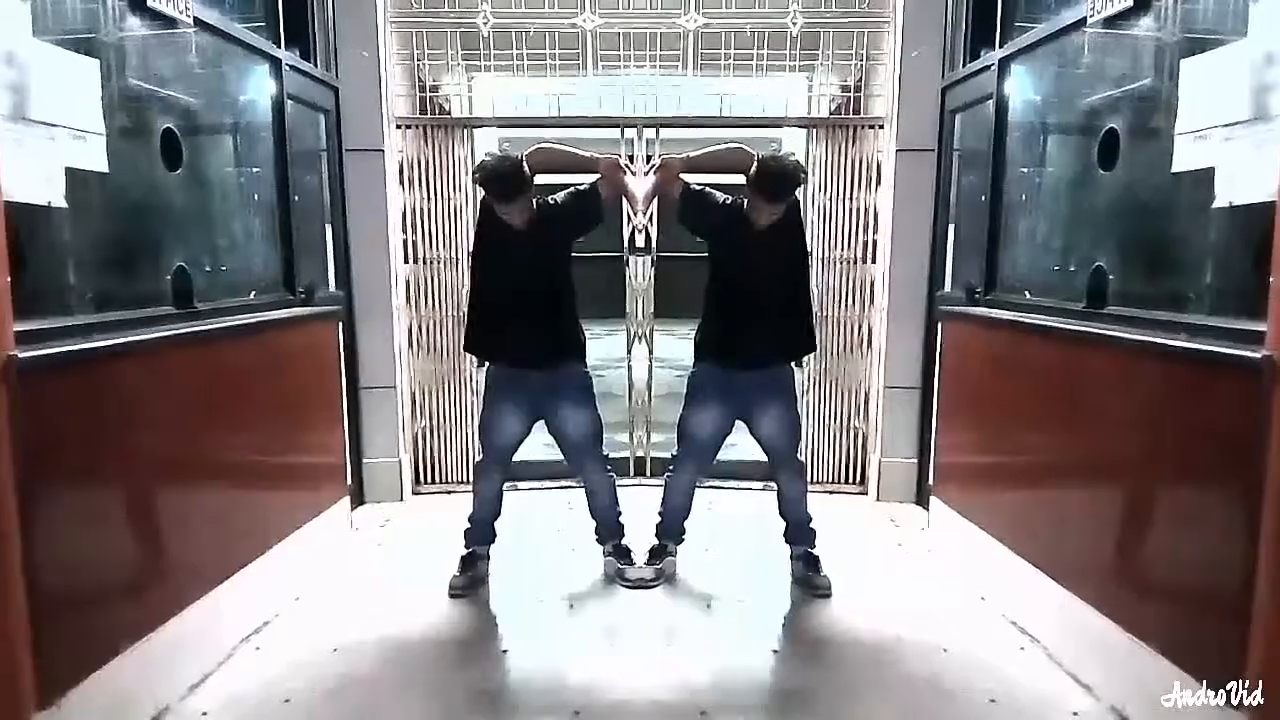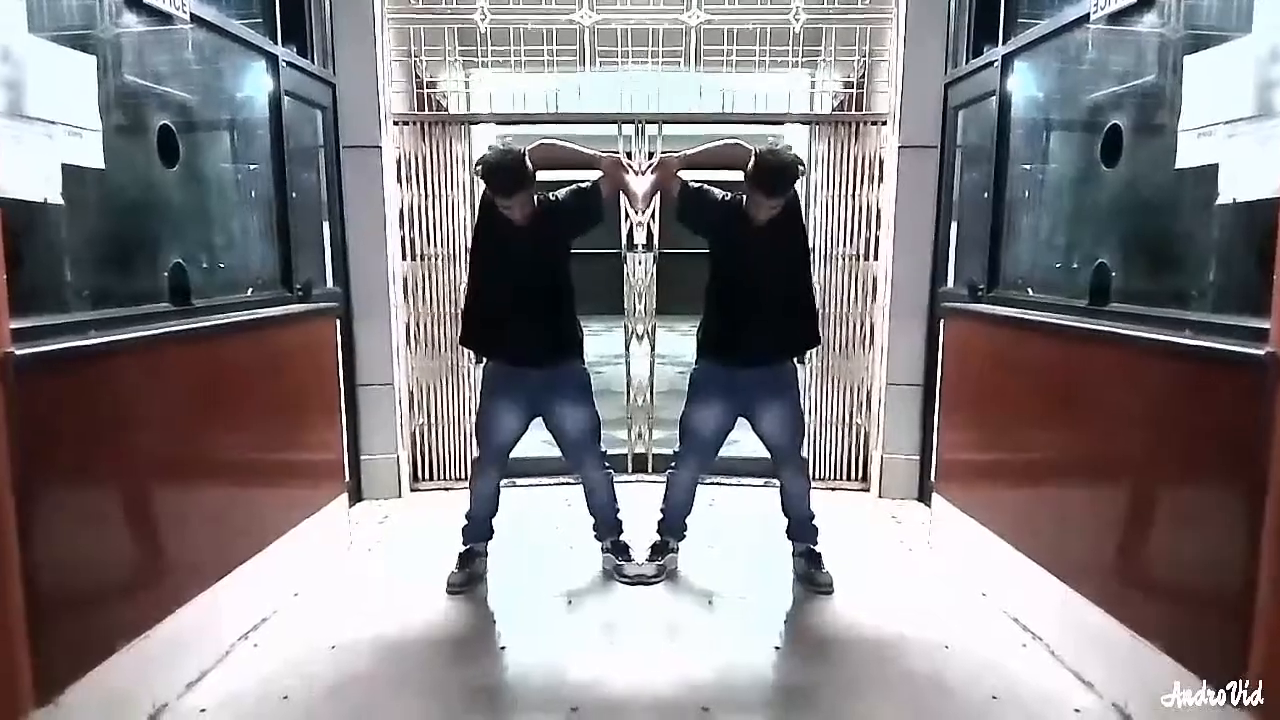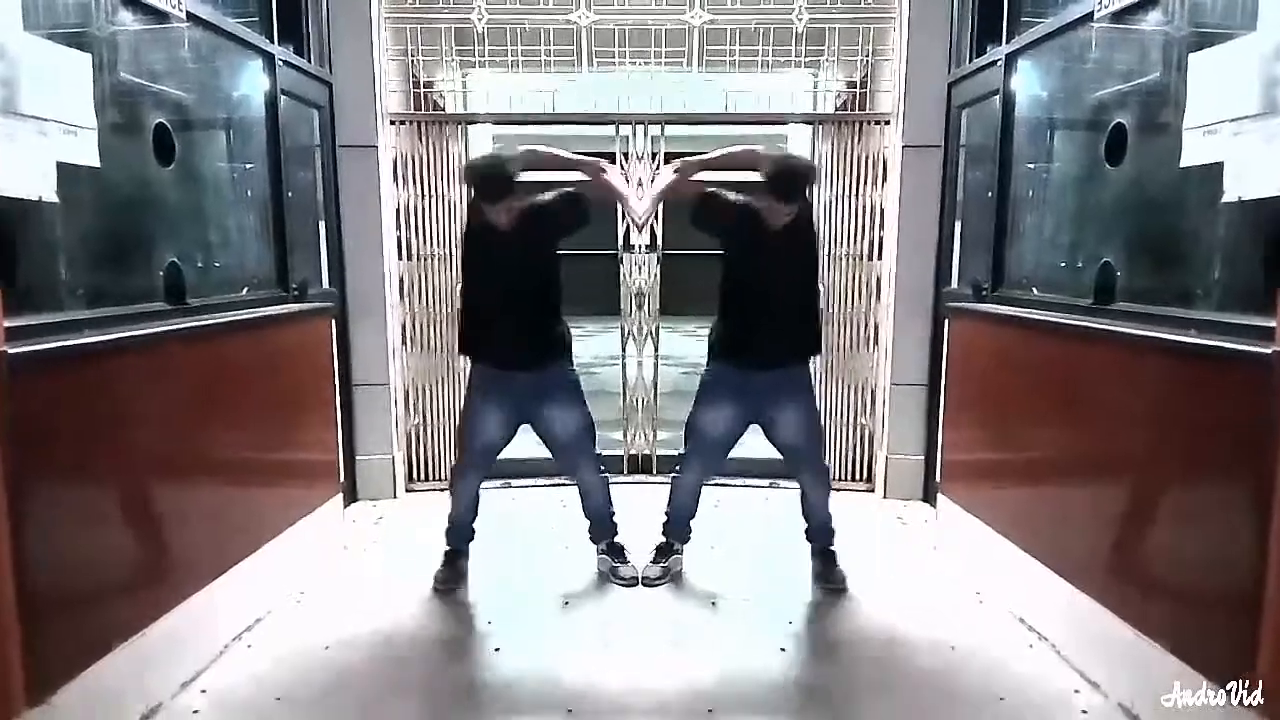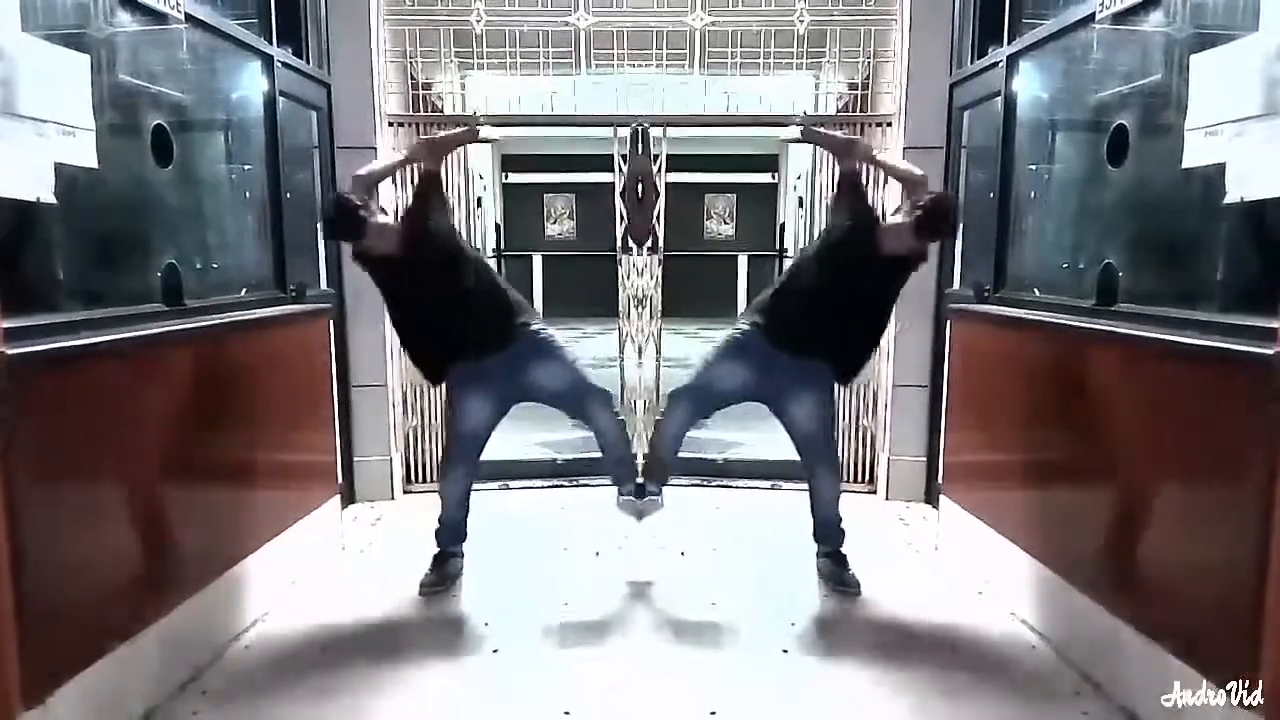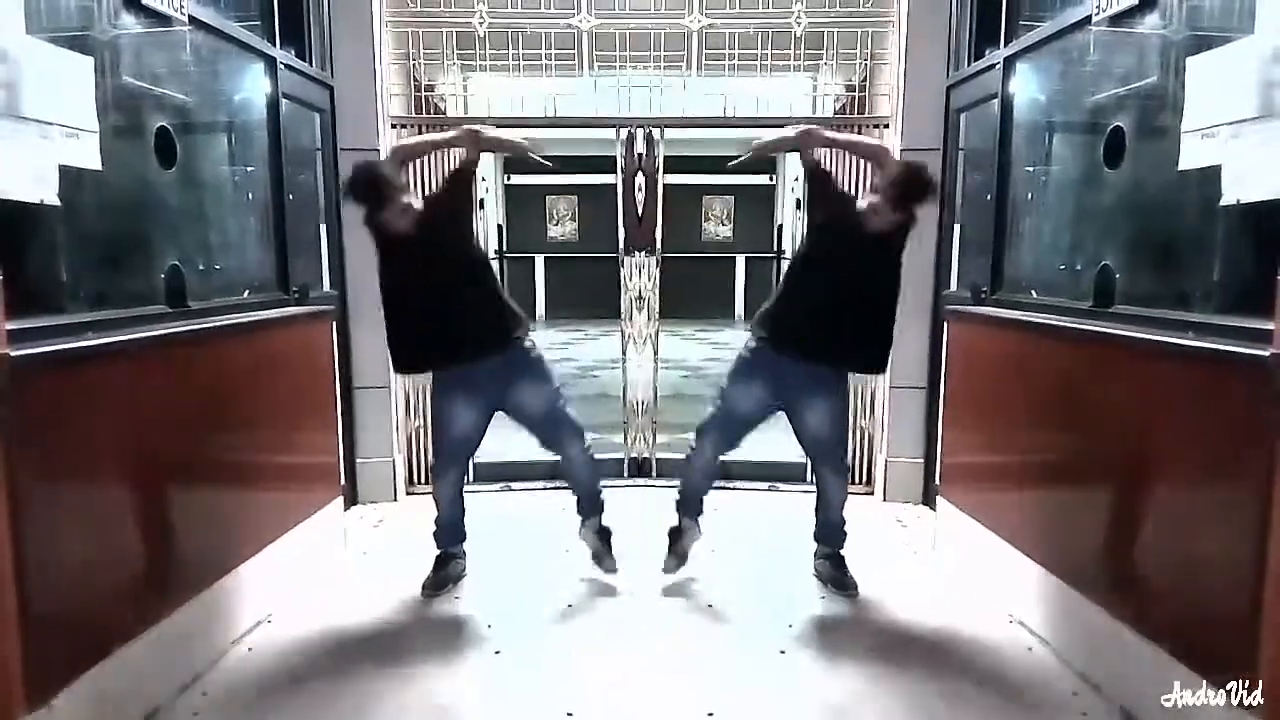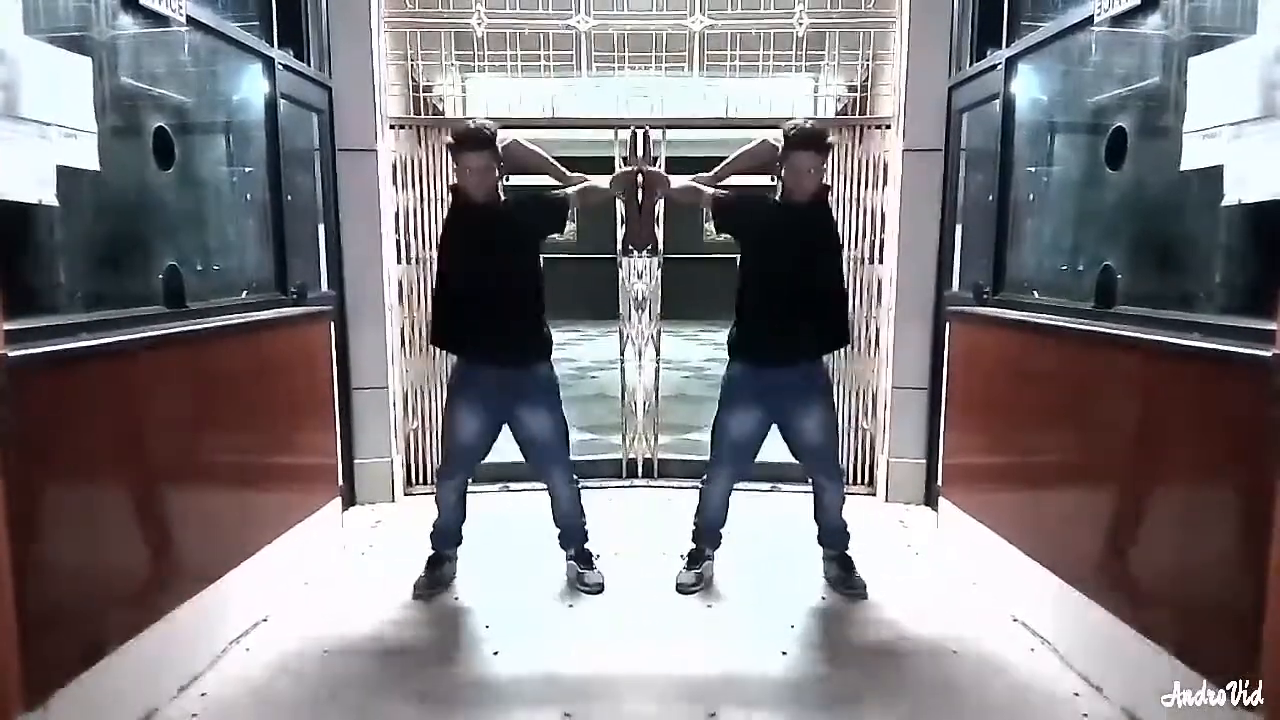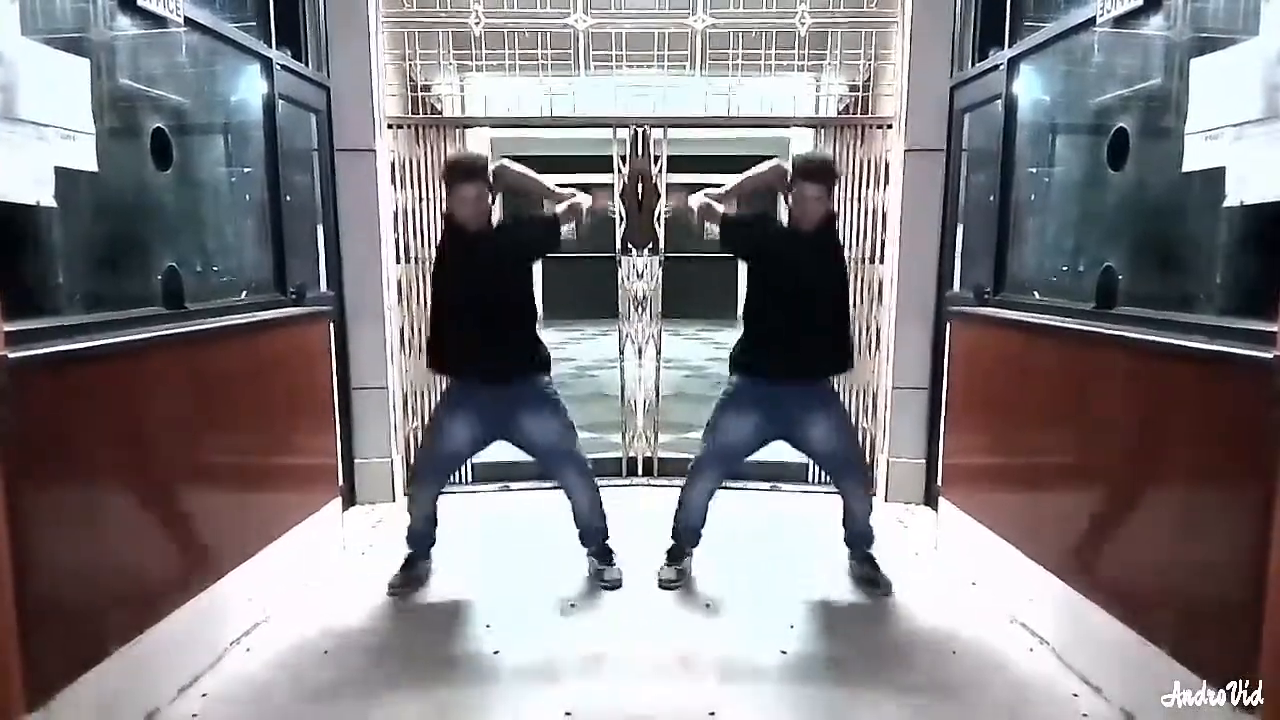
dt=0.5s
person 1, frame 1
left shoulder: (557, 214)
right shoulder: (488, 216)
left elbow: (612, 184)
right elbow: (537, 155)
left wrist: (607, 167)
right wrist: (597, 160)
left hip: (564, 370)
right hip: (508, 373)
left knee: (593, 465)
right knee: (491, 467)
left ankle: (614, 546)
right ankle: (476, 554)
person 1, frame 2
left shoulder: (557, 211)
right shoulder: (487, 212)
left elbow: (611, 183)
right elbow: (537, 152)
left wrist: (607, 166)
right wrist: (599, 160)
left hip: (563, 368)
right hip: (505, 370)
left knee: (591, 463)
right knee: (488, 464)
left ankle: (612, 544)
right ankle: (474, 551)
person 1, frame 3
left shoulder: (542, 215)
right shoulder: (476, 221)
left elbow: (599, 180)
right elbow: (525, 158)
left wrist: (601, 171)
right wrist: (589, 164)
left hip: (550, 371)
right hip: (493, 375)
left knee: (585, 465)
right knee: (470, 468)
left ankle: (607, 546)
right ankle: (456, 552)
person 1, frame 4
left shoulder: (424, 220)
right shoulder: (373, 261)
left hip: (523, 342)
right hip: (471, 367)
left knee: (596, 404)
right knee: (457, 464)
left ankle: (628, 488)
right ankle: (449, 552)
person 1, frame 5
left shoulder: (446, 209)
right shoulder: (384, 232)
right elbow: (396, 154)
right wrist: (455, 139)
left hip: (511, 354)
right hip: (456, 370)
left knee: (568, 438)
right knee: (447, 468)
left ankle: (592, 521)
right ankle: (451, 553)
person 1, frame 6
left shoulder: (525, 212)
right shoulder: (458, 209)
left elbow: (582, 194)
right elbow: (513, 146)
left wrist: (603, 185)
right wrist: (568, 178)
left hip: (530, 371)
right hip: (474, 372)
left knee: (557, 470)
right knee: (453, 470)
left ankle: (577, 552)
right ankle: (444, 555)
person 1, frame 7
left shoulder: (515, 236)
right shoulder: (451, 236)
left elbow: (563, 203)
right elbow: (501, 170)
left wrist: (585, 199)
right wrist: (556, 195)
left hip: (527, 387)
right hip: (469, 391)
left knee: (573, 468)
right knee: (425, 475)
left ankle: (597, 549)
right ankle: (418, 556)
person 2, frame 1
left shoulder: (792, 215)
right shoulder: (721, 213)
left elbow: (743, 155)
right elbow: (668, 180)
left wrist: (682, 161)
right wrist: (669, 169)
left hip: (771, 373)
right hip: (715, 370)
left knee: (788, 467)
right knee: (686, 465)
left ankle: (803, 553)
right ankle: (666, 546)
person 2, frame 2
left shoulder: (791, 211)
right shoulder: (721, 211)
left elbow: (742, 152)
right elbow: (667, 177)
left wrist: (682, 160)
right wrist: (668, 169)
left hip: (774, 370)
right hip: (717, 367)
left knee: (791, 465)
right knee: (688, 463)
left ankle: (805, 550)
right ankle: (667, 544)
person 2, frame 3
left shoulder: (803, 219)
right shoulder: (738, 215)
left elbow: (756, 158)
right elbow: (681, 178)
left wrist: (690, 165)
right wrist: (660, 189)
left hip: (787, 374)
right hip: (729, 370)
left knee: (811, 468)
right knee: (696, 465)
left ankle: (823, 551)
right ankle: (672, 546)
person 2, frame 4
left shoulder: (907, 261)
right shoulder: (855, 218)
left hip: (809, 367)
right hip: (757, 341)
left knee: (822, 464)
right knee: (683, 405)
left ankle: (830, 553)
right ankle: (652, 486)
person 2, frame 5
left shoulder: (895, 232)
right shoulder: (833, 208)
left elbow: (884, 155)
left wrist: (821, 138)
left hip: (823, 370)
right hip: (768, 353)
left knee: (832, 467)
right knee: (713, 437)
left ankle: (829, 552)
right ankle: (687, 521)
person 2, frame 6
left shoulder: (820, 209)
right shoulder: (756, 211)
left elbow: (768, 148)
right elbow: (699, 193)
left wrist: (708, 181)
right wrist: (686, 186)
left hip: (804, 372)
right hip: (749, 370)
left knee: (827, 472)
right knee: (723, 469)
left ankle: (835, 555)
right ankle: (703, 552)
person 2, frame 7
left shoulder: (828, 235)
right shoulder: (764, 235)
left elbow: (777, 171)
right elbow: (709, 207)
left wrist: (723, 196)
right wrist: (700, 200)
left hip: (811, 391)
right hip: (753, 387)
left knee: (854, 474)
right knee: (707, 468)
left ankle: (861, 555)
right ankle: (683, 549)
